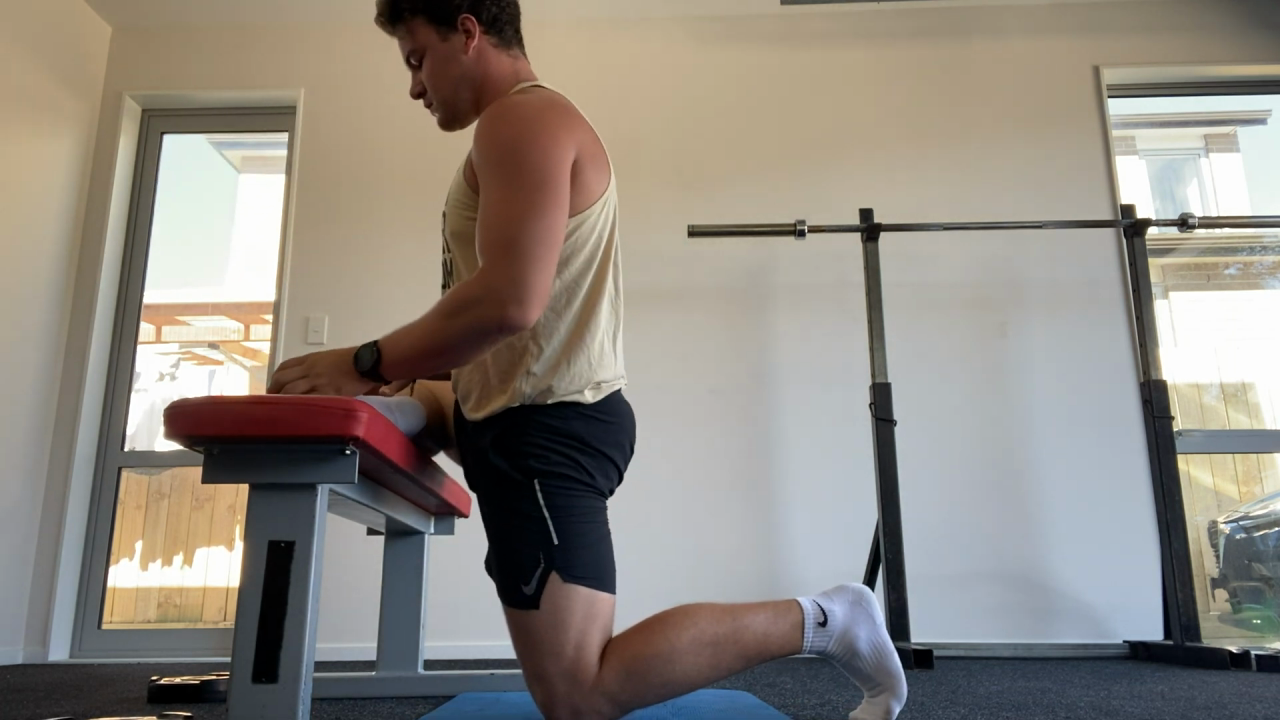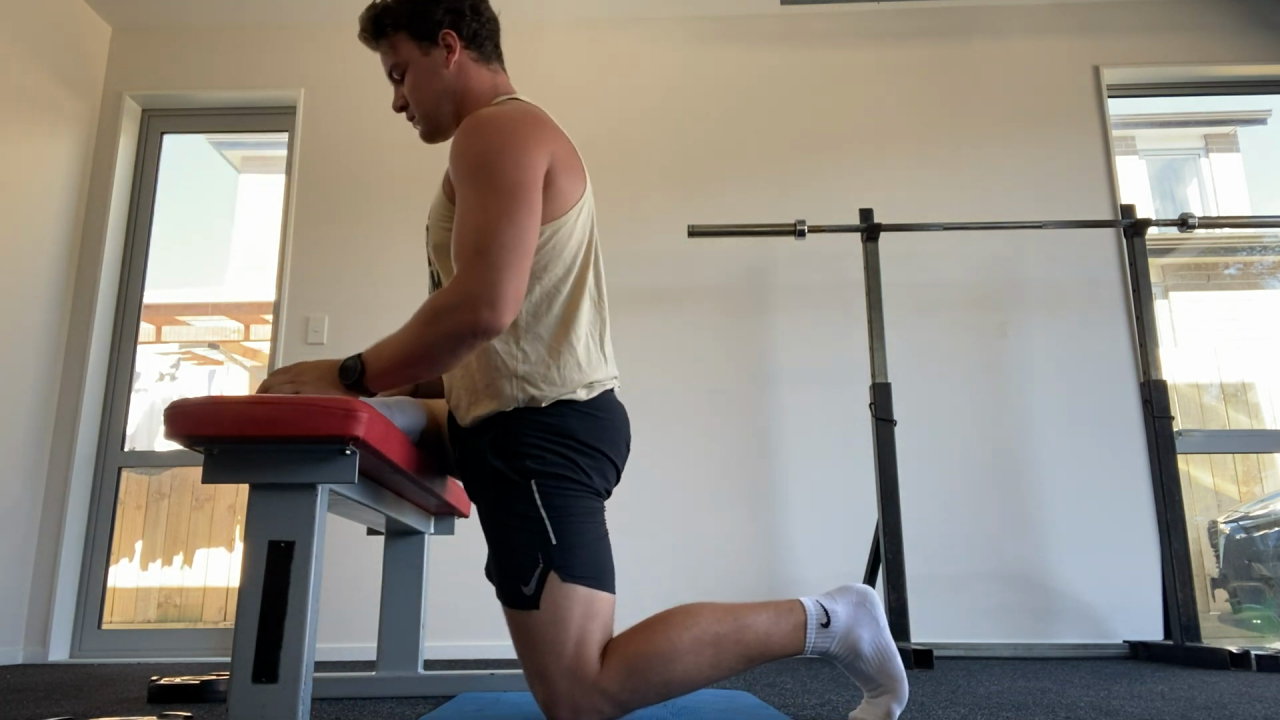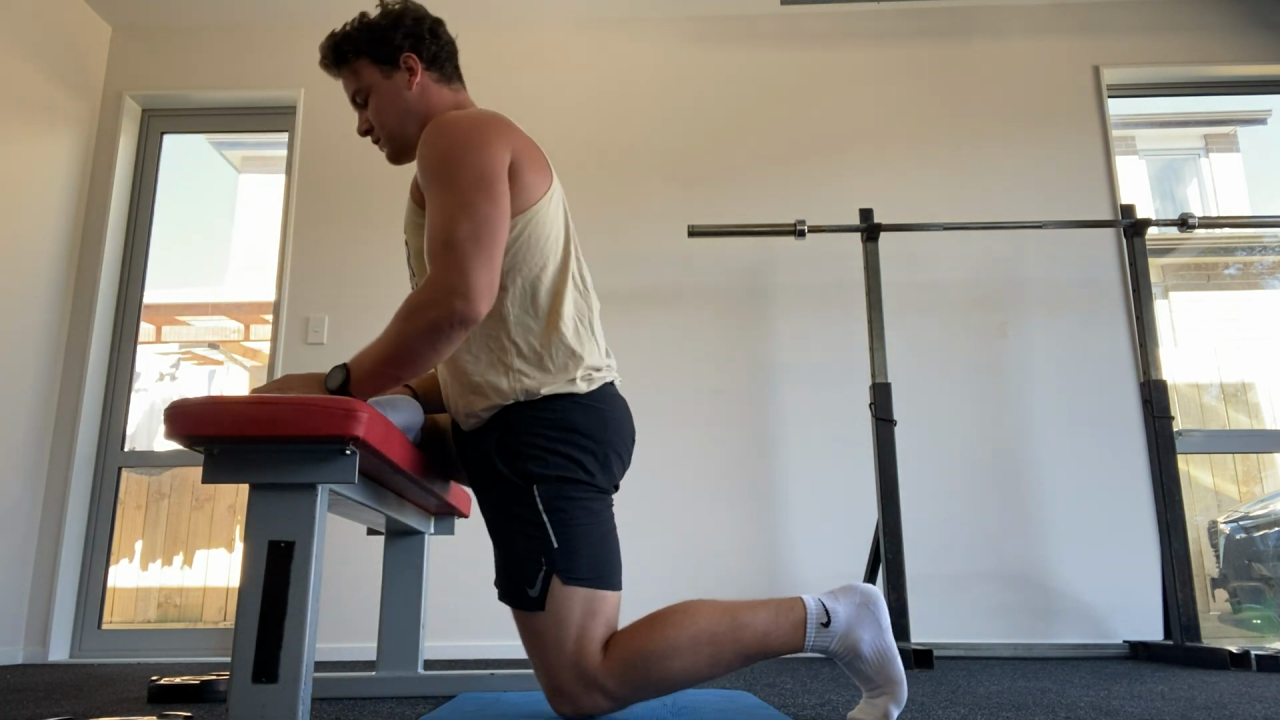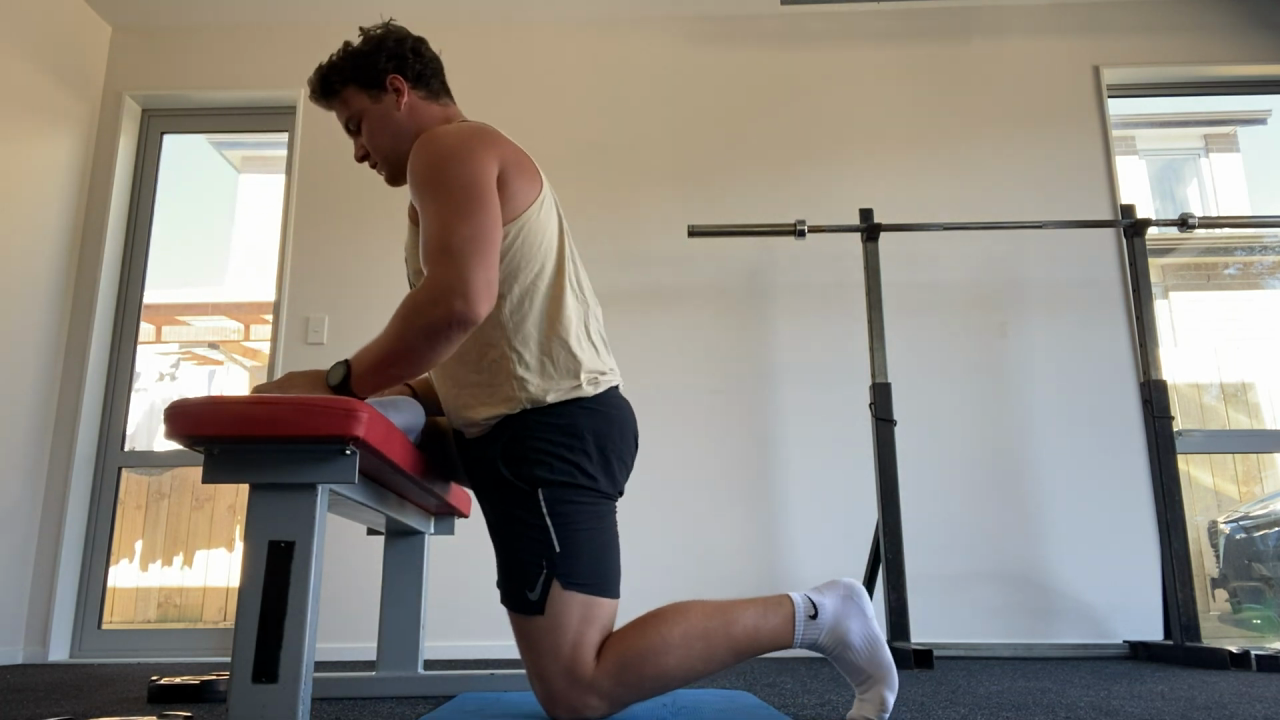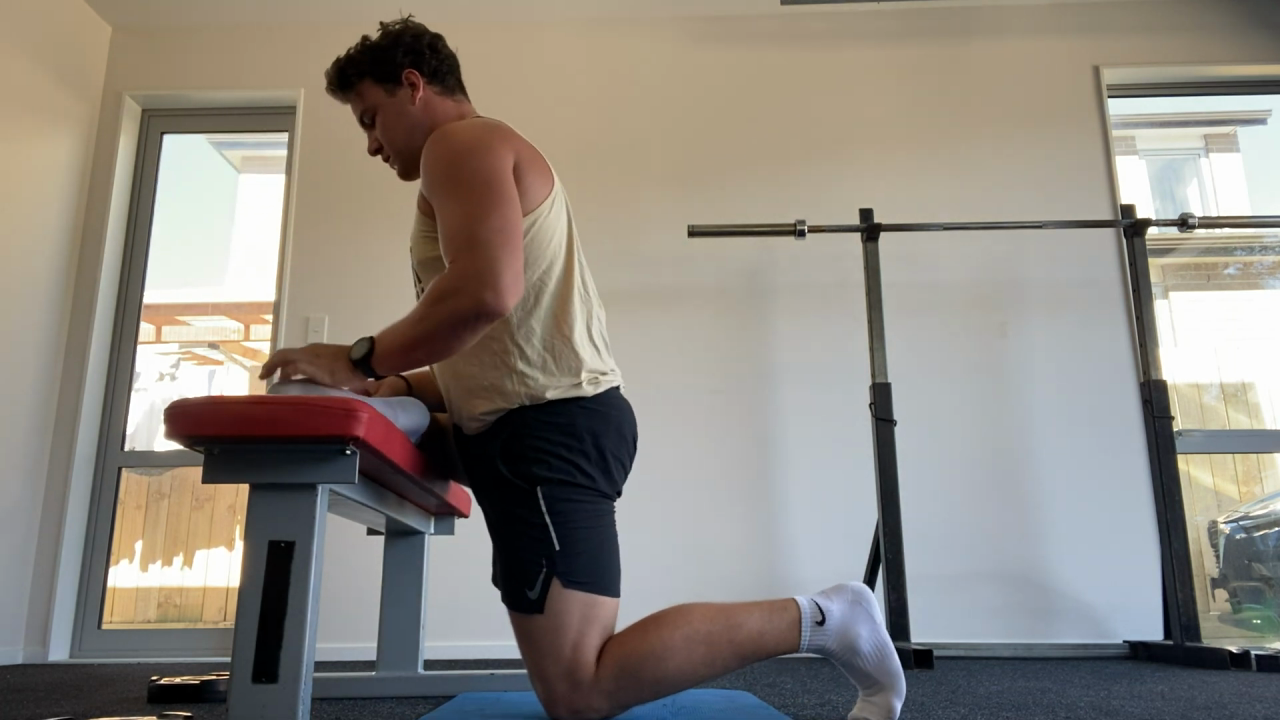
dt=0.2s
person 1, frame 1
left shoulder: (523, 120)
right shoulder: (525, 126)
left elbow: (508, 301)
left wrist: (368, 366)
right wrist: (400, 369)
left hip: (545, 427)
right hip: (534, 417)
left ankle: (821, 620)
person 1, frame 2
left shoulder: (498, 130)
right shoulder: (507, 137)
left elbow: (484, 306)
left wrist: (350, 378)
right wrist: (388, 384)
left hip: (540, 430)
right hip: (532, 422)
left ankle: (823, 621)
person 1, frame 3
left shoulder: (458, 135)
right shoulder: (480, 149)
left elbow: (461, 301)
left wrist: (341, 386)
right wrist: (396, 396)
left hip: (545, 426)
right hip: (544, 420)
left ankle: (826, 618)
person 1, frame 4
left shoulder: (449, 147)
right shoulder: (479, 162)
left elbow: (459, 302)
left wrist: (342, 383)
right wrist: (395, 396)
left hip: (550, 430)
right hip: (549, 425)
left ankle: (813, 615)
person 1, frame 5
left shoulder: (462, 143)
right shoulder: (485, 160)
left elbow: (486, 292)
left wrist: (361, 360)
right wrist: (396, 386)
left hip: (549, 429)
right hip: (548, 423)
left ankle: (819, 620)
